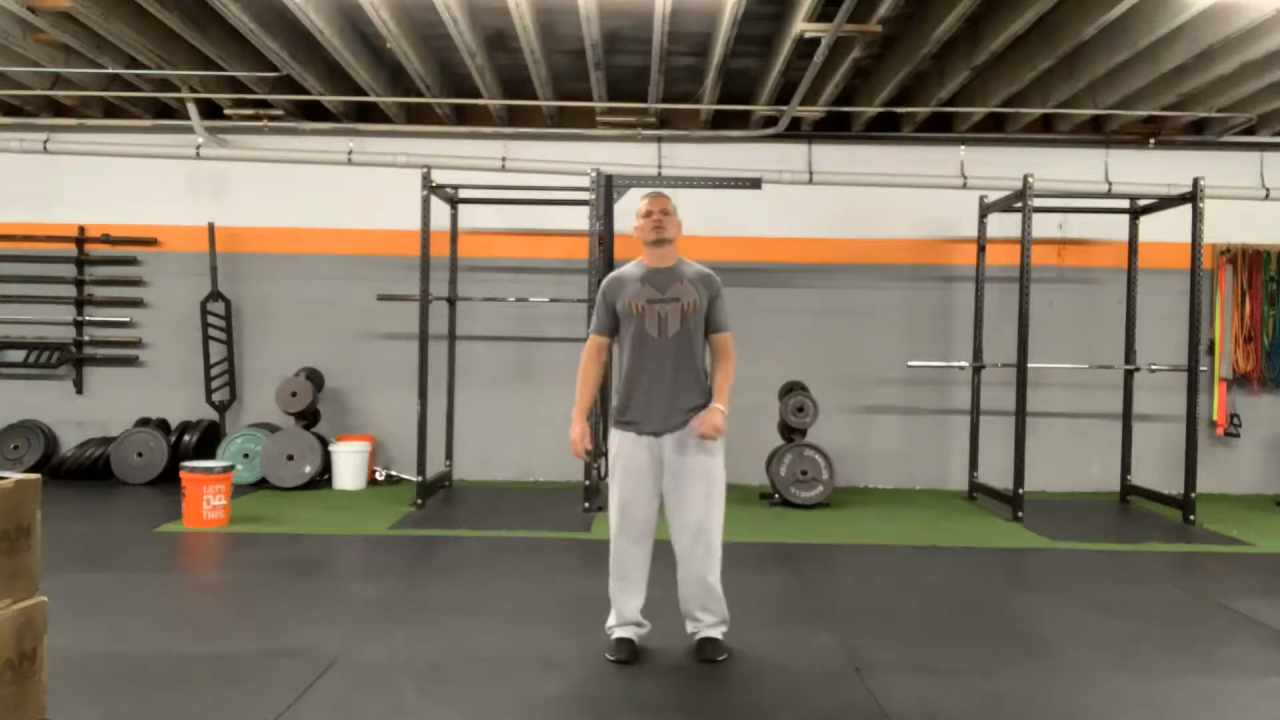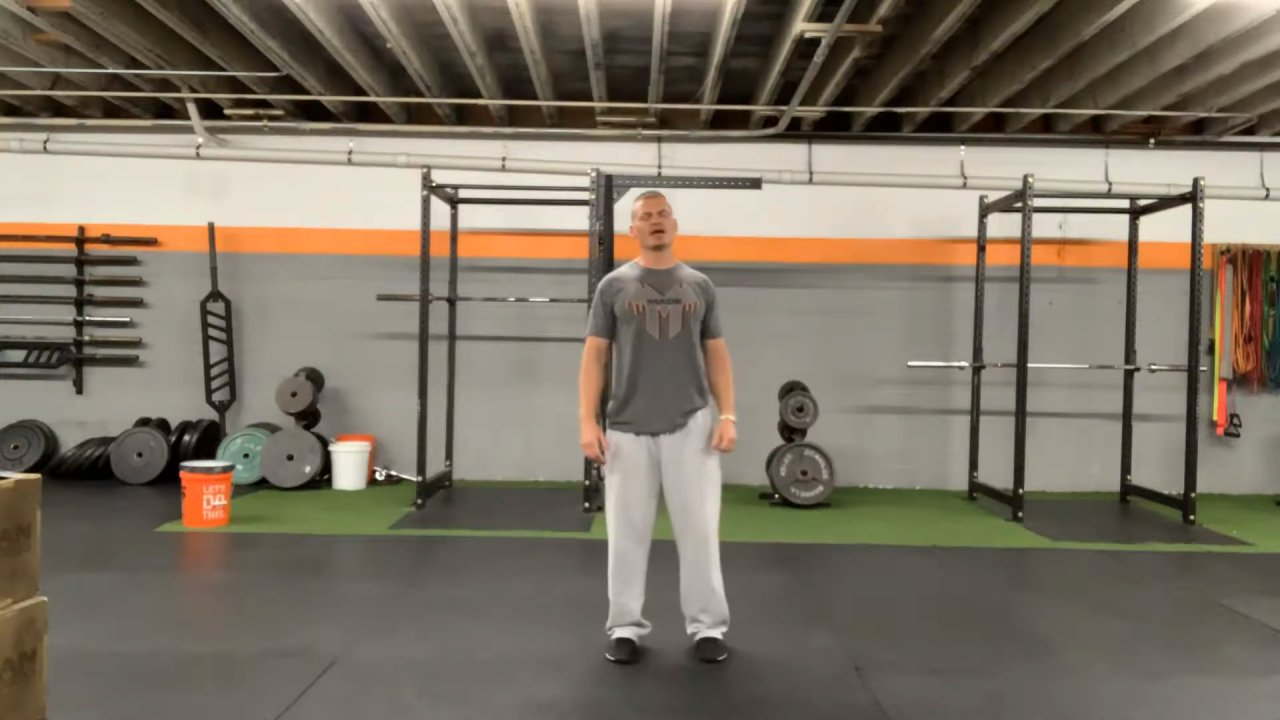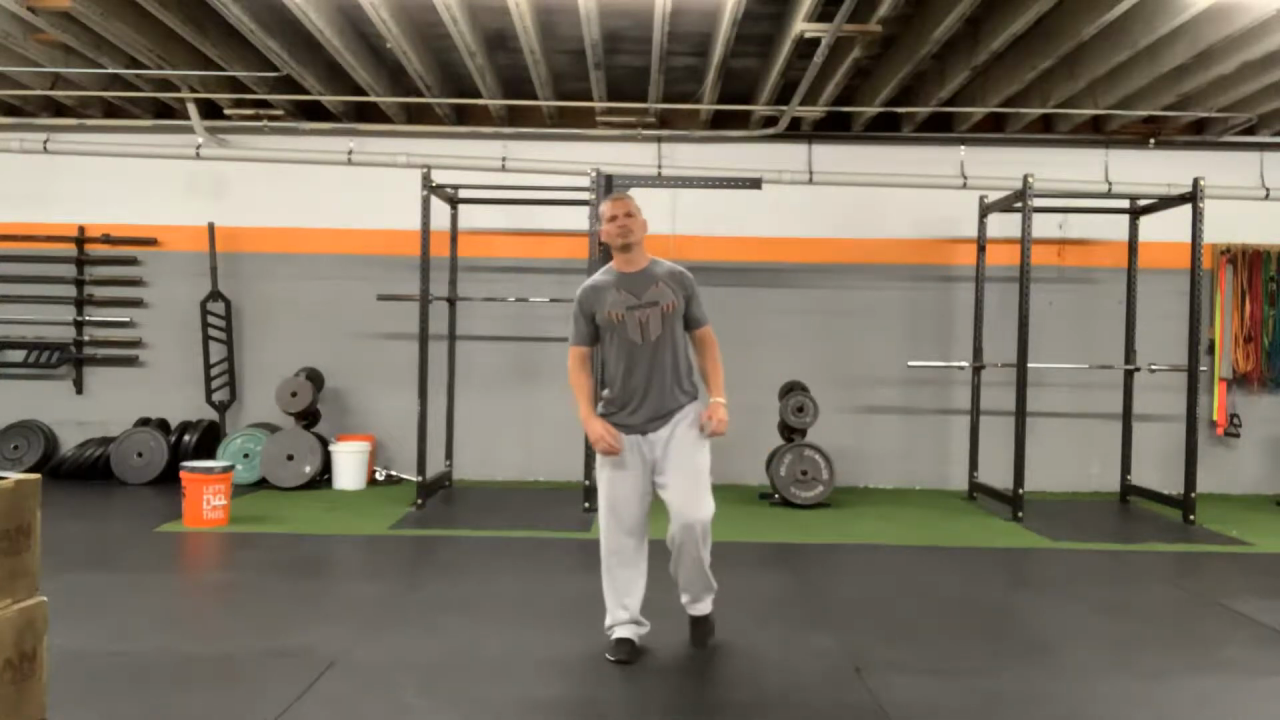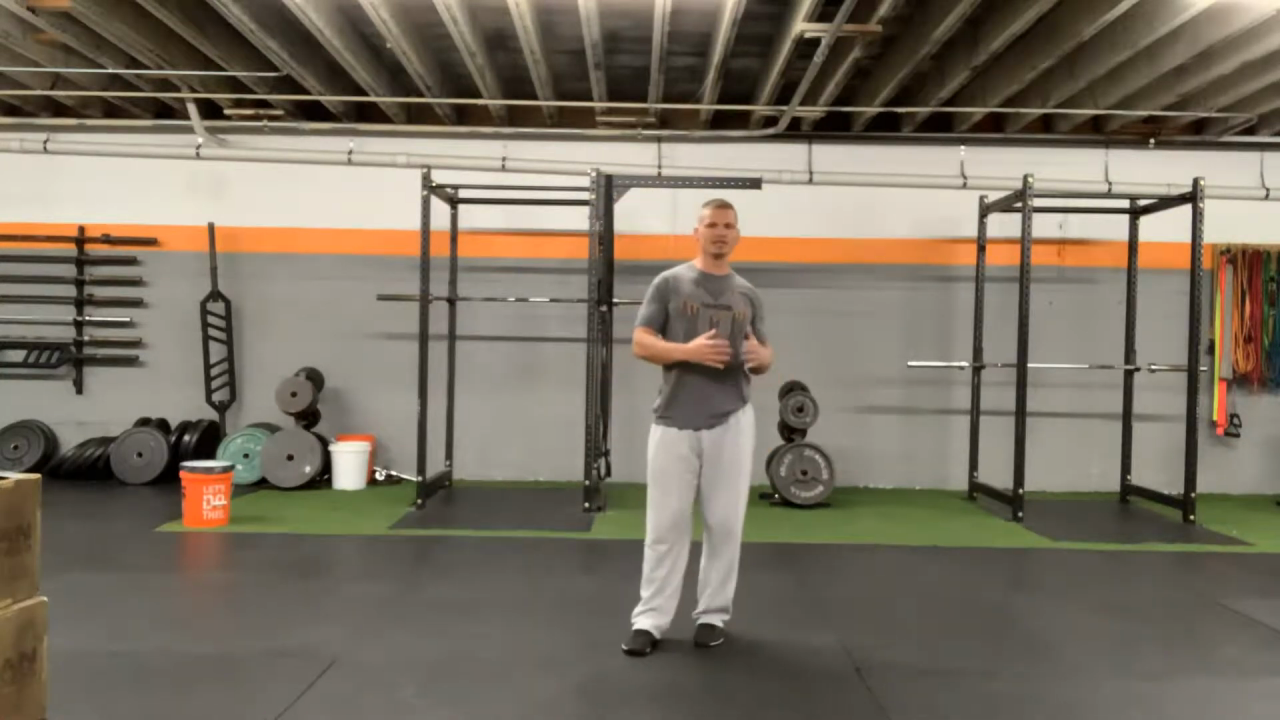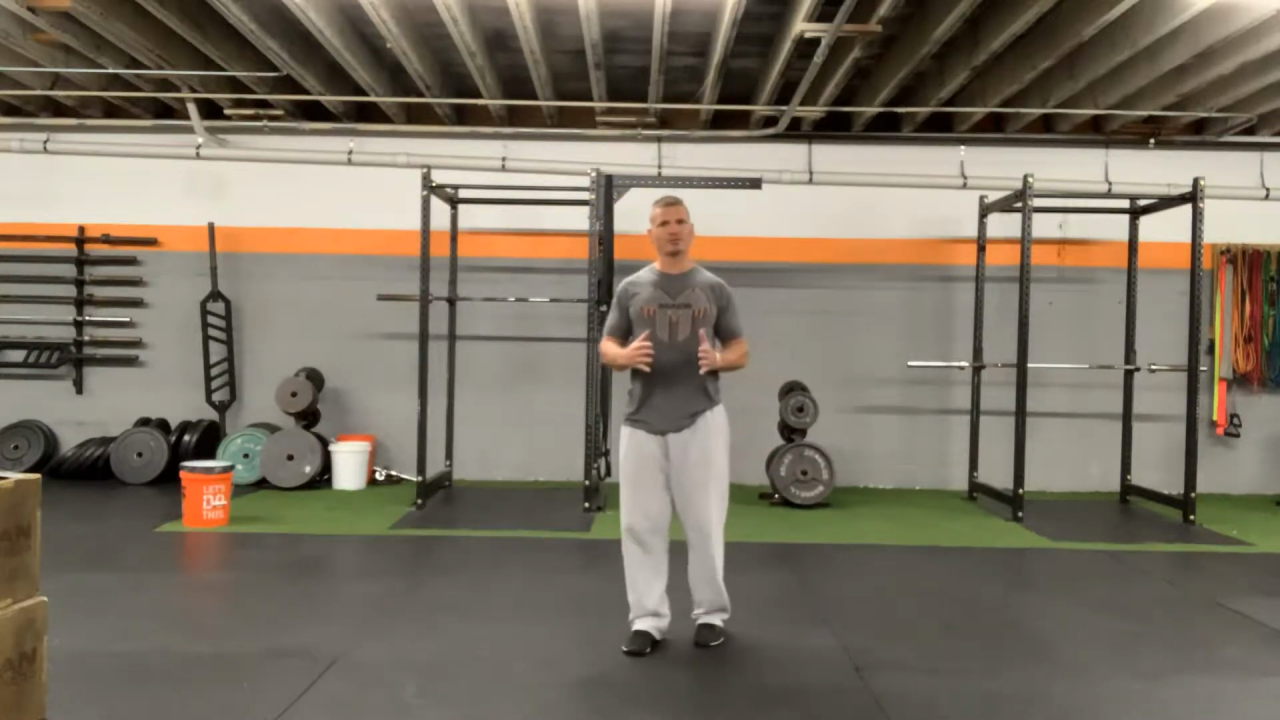
dt=1s
person 1, frame 1
left shoulder: (704, 281)
right shoulder: (616, 284)
left elbow: (723, 350)
right elbow: (596, 352)
left wrist: (718, 405)
right wrist: (579, 417)
left hip: (692, 426)
right hip: (632, 429)
left knee: (699, 532)
right knee: (630, 530)
left ankle: (707, 625)
right ankle: (625, 626)
person 1, frame 2
left shoulder: (700, 286)
right shoulder: (614, 285)
left elbow: (716, 354)
right elbow: (594, 355)
left wrist: (727, 415)
right wrist: (588, 421)
left hip: (692, 425)
right hip: (629, 429)
left knee: (699, 530)
right knee: (627, 531)
left ankle: (708, 625)
right ankle: (626, 626)
person 1, frame 3
left shoulder: (678, 279)
right shoulder: (591, 292)
left elbow: (704, 341)
right elbow: (579, 360)
left wrist: (717, 399)
right wrist: (590, 419)
left hip: (680, 418)
right hip: (621, 427)
left knee: (692, 515)
right knee: (621, 530)
left ankle: (698, 600)
right ankle: (624, 625)
person 1, frame 4
left shoulder: (747, 294)
right shoulder: (669, 283)
left elbow: (762, 354)
right elbow: (641, 343)
left wrist: (761, 357)
right wrist: (688, 351)
left hip: (731, 421)
right hip: (674, 422)
left knee: (725, 524)
right knee: (666, 525)
left ankle: (713, 613)
right ankle: (650, 619)
person 1, frame 5
left shoulder: (715, 288)
right shoulder: (630, 288)
left elbow: (740, 352)
right elbow: (607, 346)
left wrist: (715, 359)
right wrist: (625, 356)
left hip: (701, 422)
right hip: (643, 425)
left knee: (705, 524)
right knee: (641, 526)
left ankle: (711, 613)
right ankle: (648, 619)
